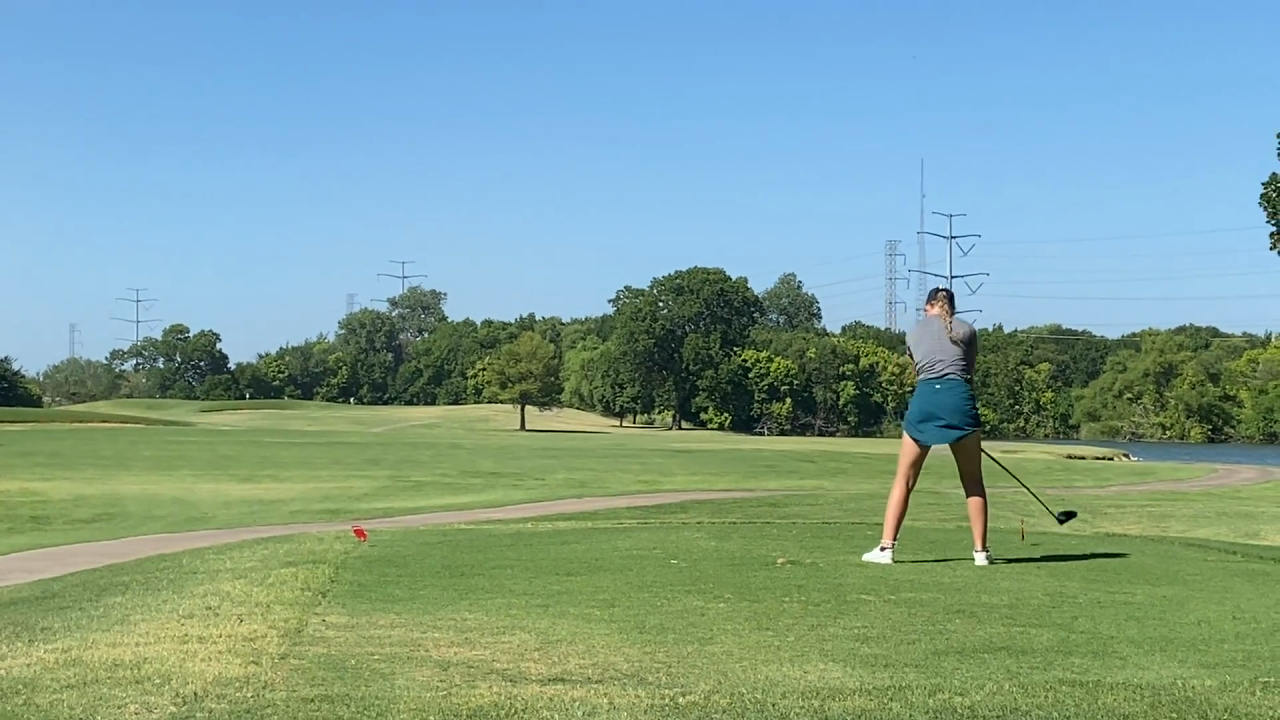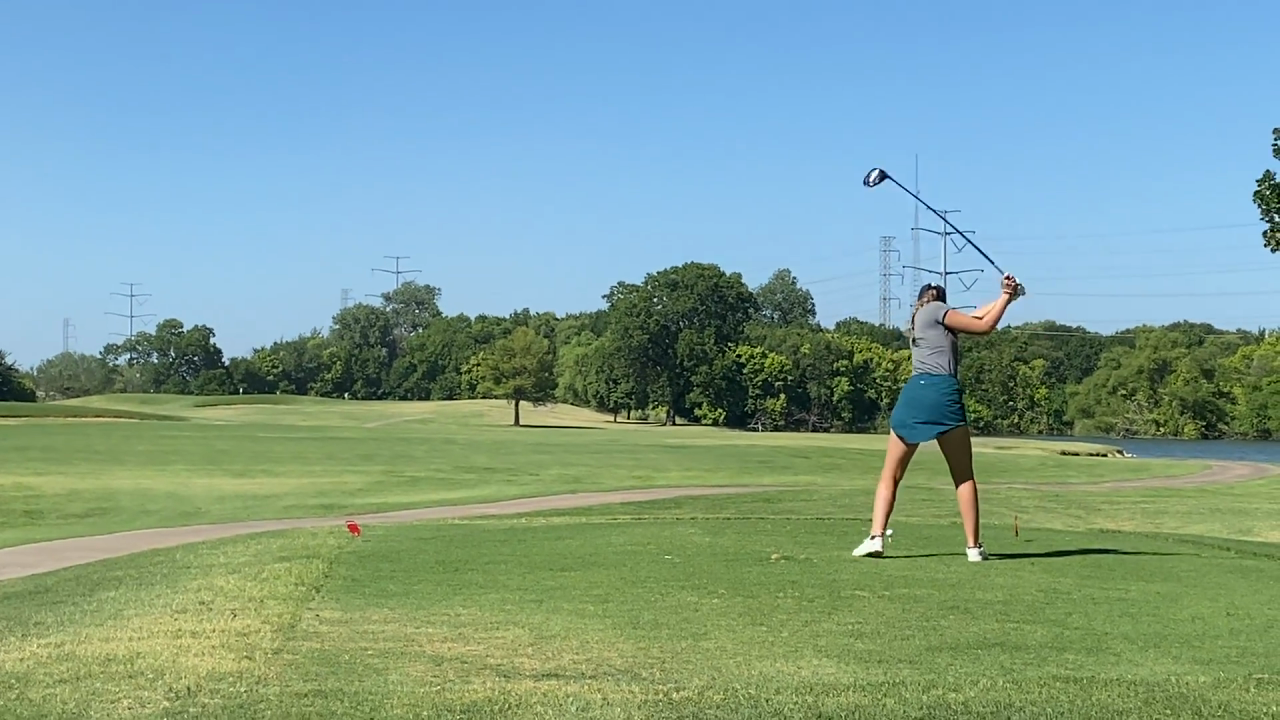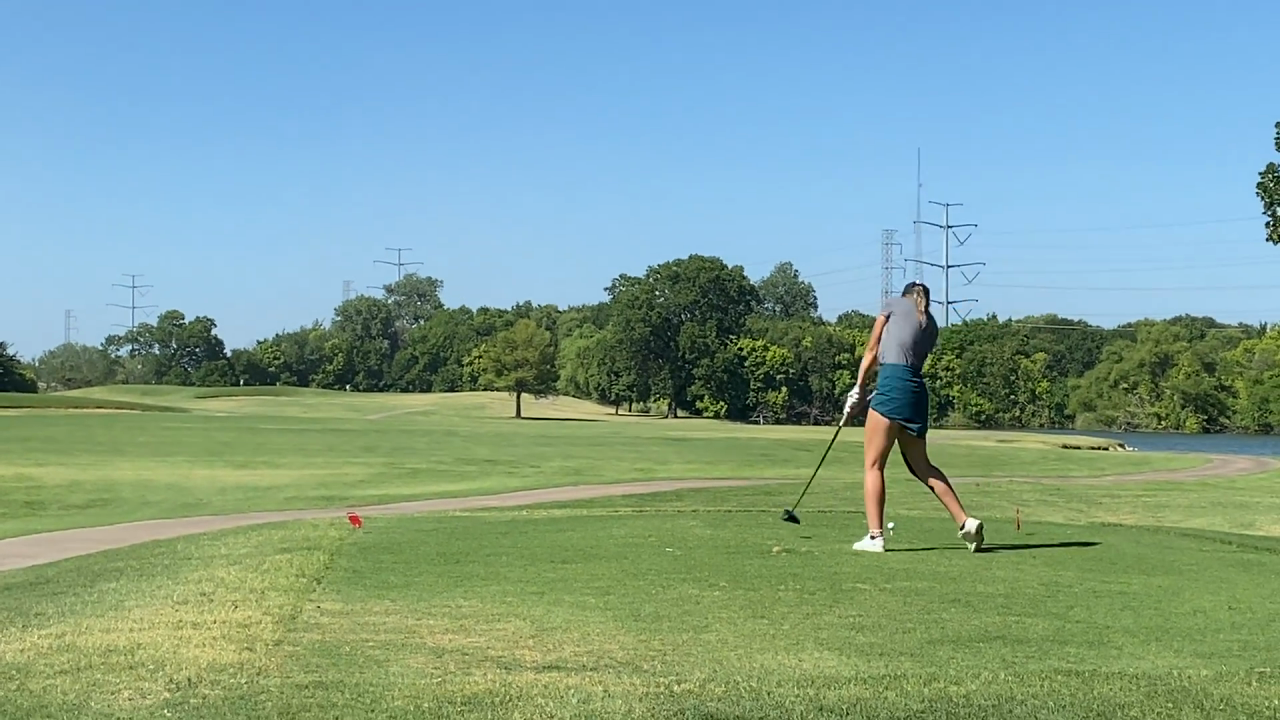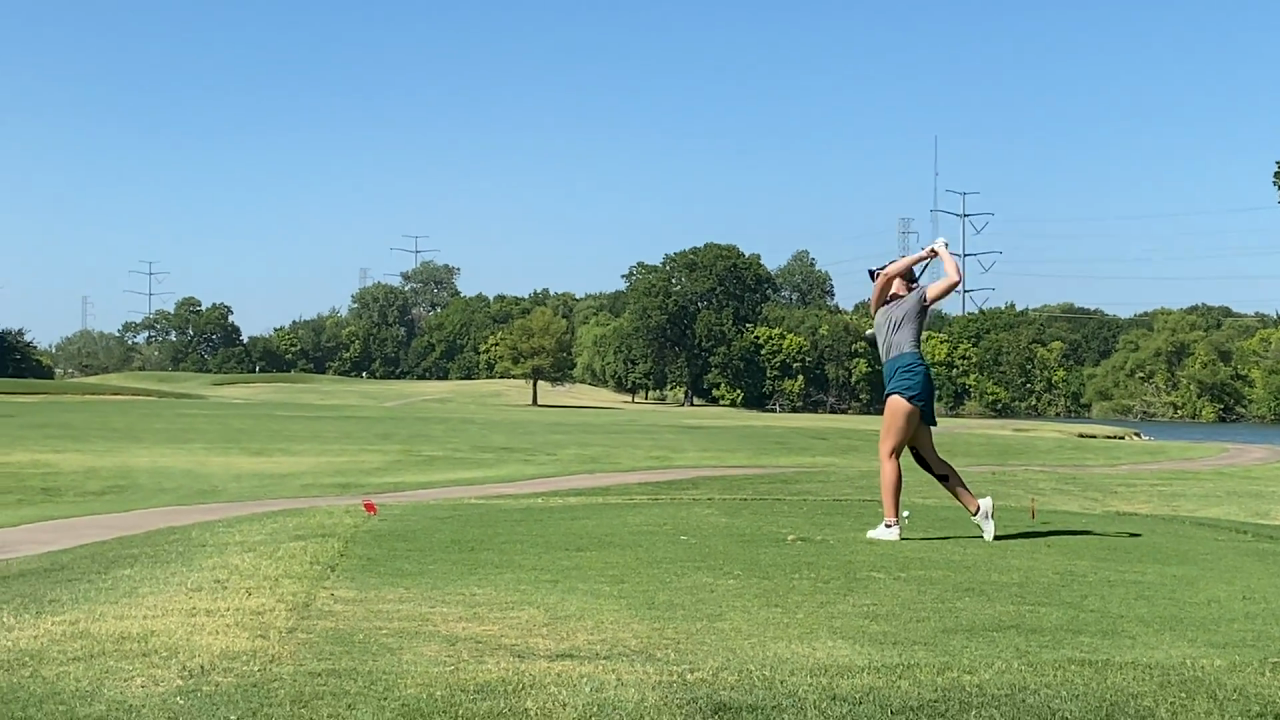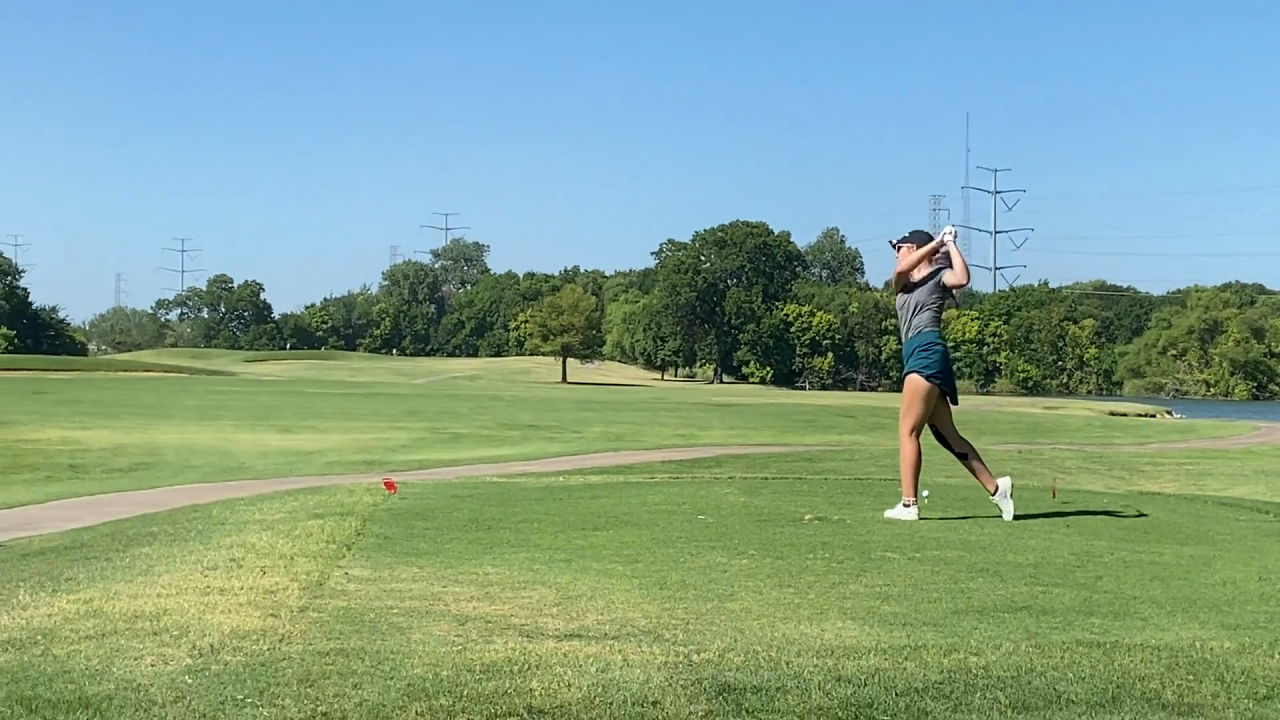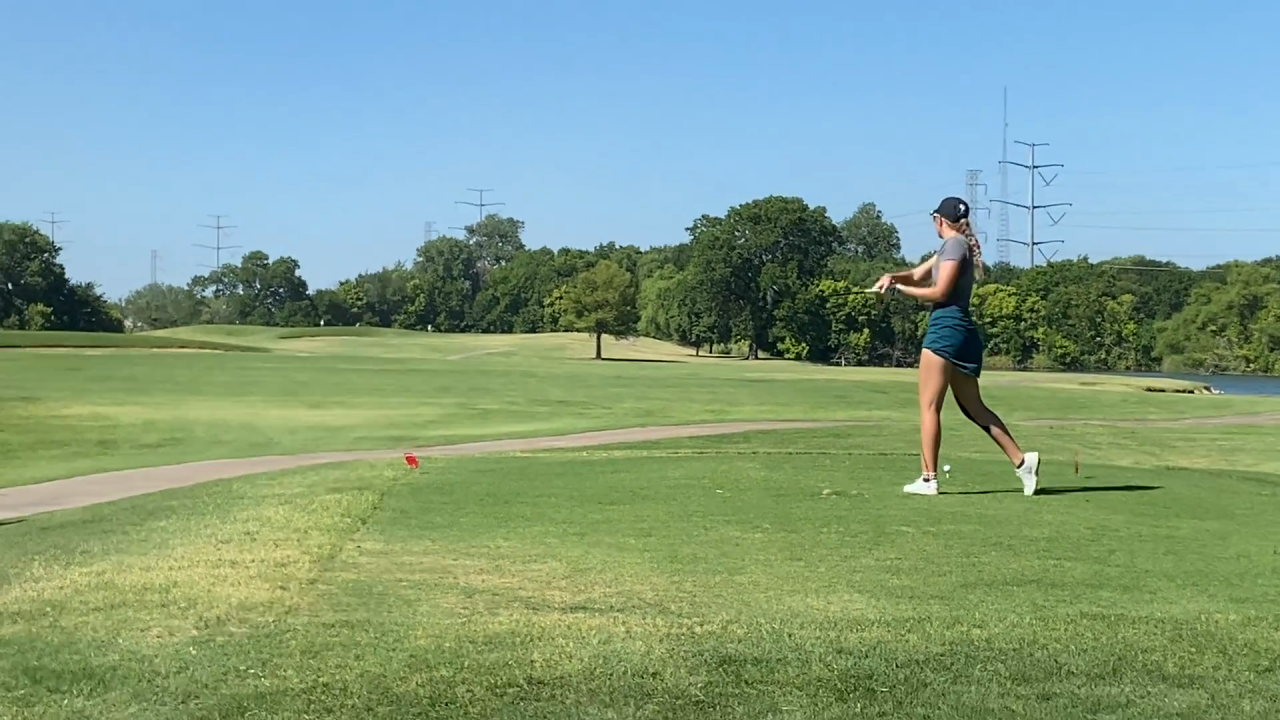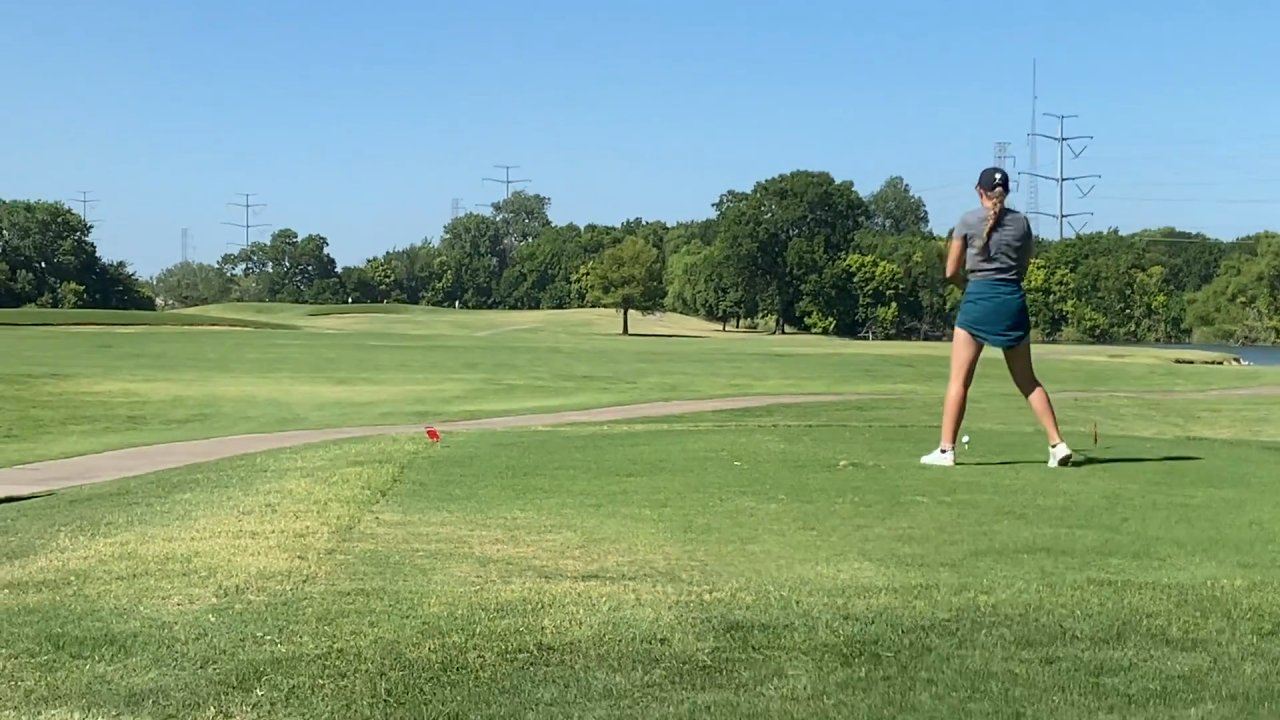
dt=0.4s
person 1, frame 1
left shoulder: (914, 332)
right shoulder: (967, 329)
left hip: (925, 399)
right hip: (959, 398)
left knee: (903, 480)
right knee: (973, 481)
left ankle: (885, 547)
right ankle: (980, 550)
person 1, frame 2
left shoulder: (918, 321)
right shoulder: (935, 309)
left elbow: (971, 319)
right elbow: (981, 326)
left wrist: (1003, 296)
right wrist: (1007, 296)
left hip: (912, 395)
right hip: (943, 393)
left knee: (891, 475)
right knee: (964, 476)
left ankle: (875, 537)
right ankle: (973, 546)
person 1, frame 3
left shoulder: (892, 307)
right shoulder: (930, 324)
left elbow: (871, 352)
left wrist: (858, 389)
right wrist: (871, 394)
left hip: (892, 386)
right hip: (915, 392)
left knee: (873, 465)
right knee: (921, 466)
left ankle: (875, 536)
right ankle: (965, 522)
person 1, frame 4
left shoulder: (918, 296)
right shoulder: (880, 306)
left elbow: (954, 279)
right elbow: (883, 276)
left wrist: (941, 251)
right wrist: (924, 254)
left hip: (909, 375)
right hip: (898, 379)
left knee: (888, 453)
right knee: (926, 457)
left ankle: (890, 524)
right ankle: (976, 508)
person 1, frame 5
left shoulder: (940, 274)
right shoulder: (902, 282)
left elbow: (963, 279)
right elbow: (902, 269)
left wrist: (950, 244)
right wrist: (936, 243)
left hip: (927, 353)
right hip: (916, 357)
left knee: (908, 431)
right knee: (946, 434)
left ankle: (908, 504)
right ankle: (996, 488)
person 1, frame 6
left shoulder: (955, 245)
right shoulder: (953, 247)
left elbow: (939, 292)
right elbow: (919, 274)
left wrist: (898, 287)
right wrist: (892, 277)
left hip: (946, 327)
right hip: (961, 330)
left knee: (929, 406)
right knee: (973, 406)
left ankle: (928, 479)
right ankle: (1021, 460)
person 1, frame 7
left shoulder: (967, 220)
right shoulder: (1021, 221)
left elbow: (952, 272)
right elbow: (1023, 269)
left hip: (978, 301)
right hip: (1013, 301)
left knee: (959, 379)
right knee: (1027, 381)
left ankle: (945, 450)
right ankle: (1057, 444)
